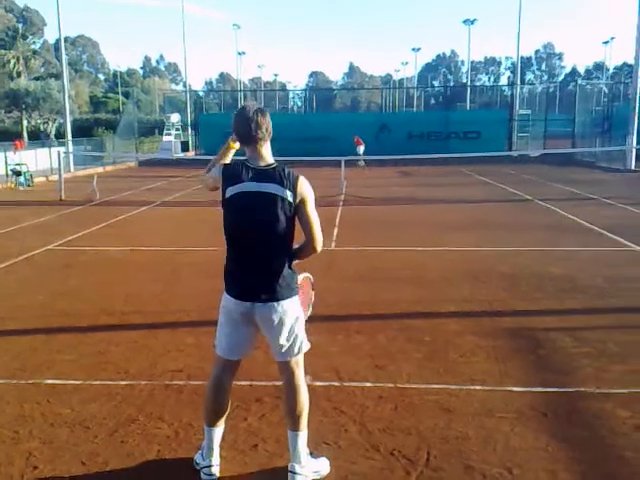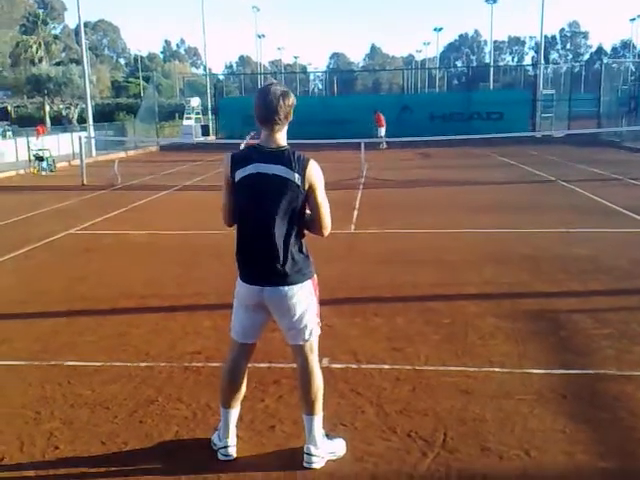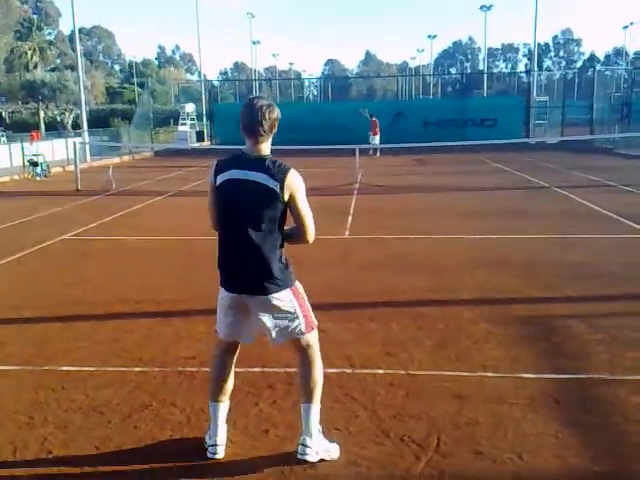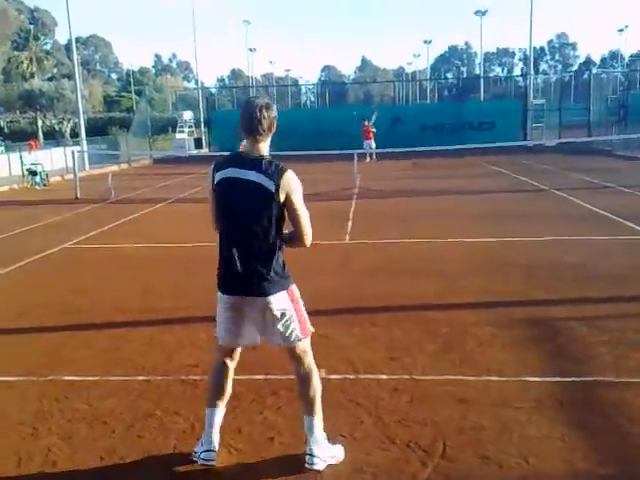
dt=0.7s
person 1, frame 1
left shoulder: (227, 176)
right shoulder: (296, 184)
left elbow: (208, 176)
right elbow: (314, 244)
left wrist: (231, 142)
left hip: (237, 293)
right hip: (279, 294)
left knee: (222, 370)
right knee: (293, 374)
person 1, frame 2
left shoulder: (236, 163)
right shoulder: (306, 168)
left elbow: (228, 218)
right elbow: (322, 227)
left hip: (250, 277)
right hip: (293, 278)
left knee: (239, 354)
right knee: (307, 356)
left ankle: (226, 438)
right ankle: (315, 445)
person 1, frame 3
left shoulder: (220, 170)
right shoulder: (287, 176)
left elbow: (216, 224)
right elbow: (307, 235)
left hip: (232, 282)
right hip: (274, 284)
left knee: (225, 350)
right knee: (309, 348)
left ankle: (215, 436)
right ankle: (311, 439)
person 1, frame 4
left shoulder: (220, 170)
right shoulder: (284, 178)
right elbow: (303, 239)
left hip: (230, 287)
right hip: (271, 288)
left knee: (226, 355)
right knee: (303, 360)
left ankle: (207, 445)
right ankle: (317, 447)
